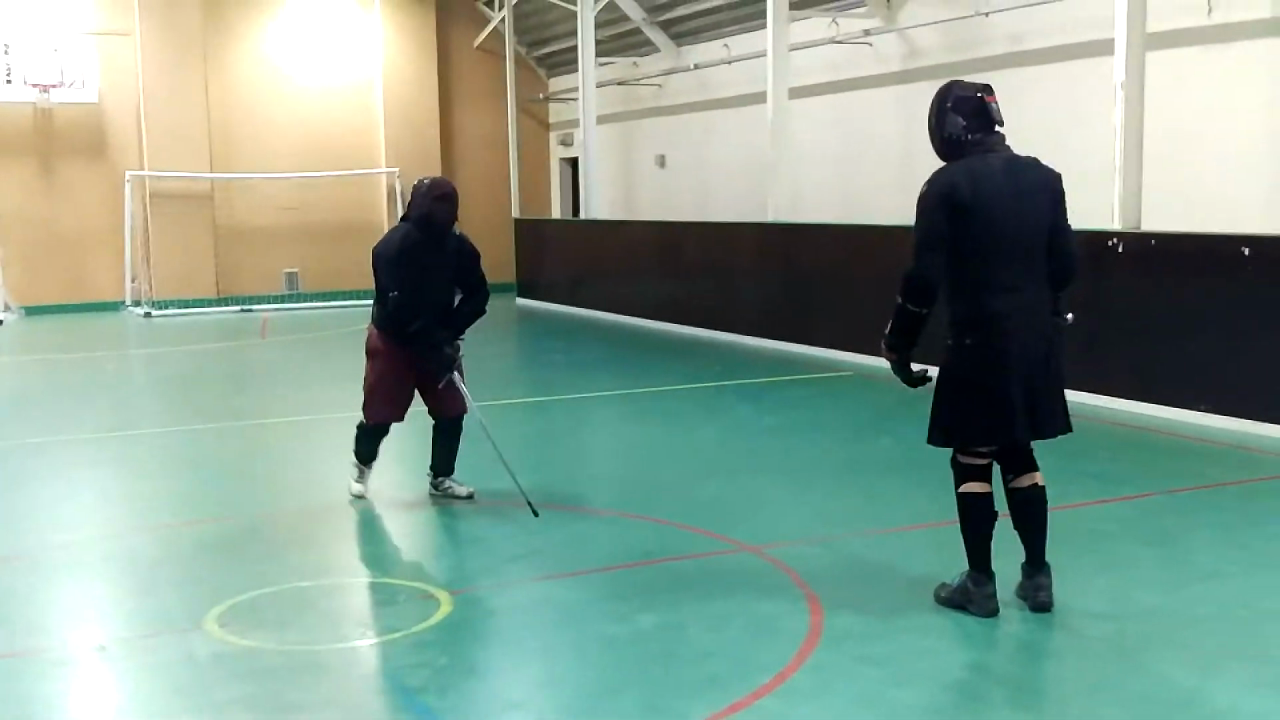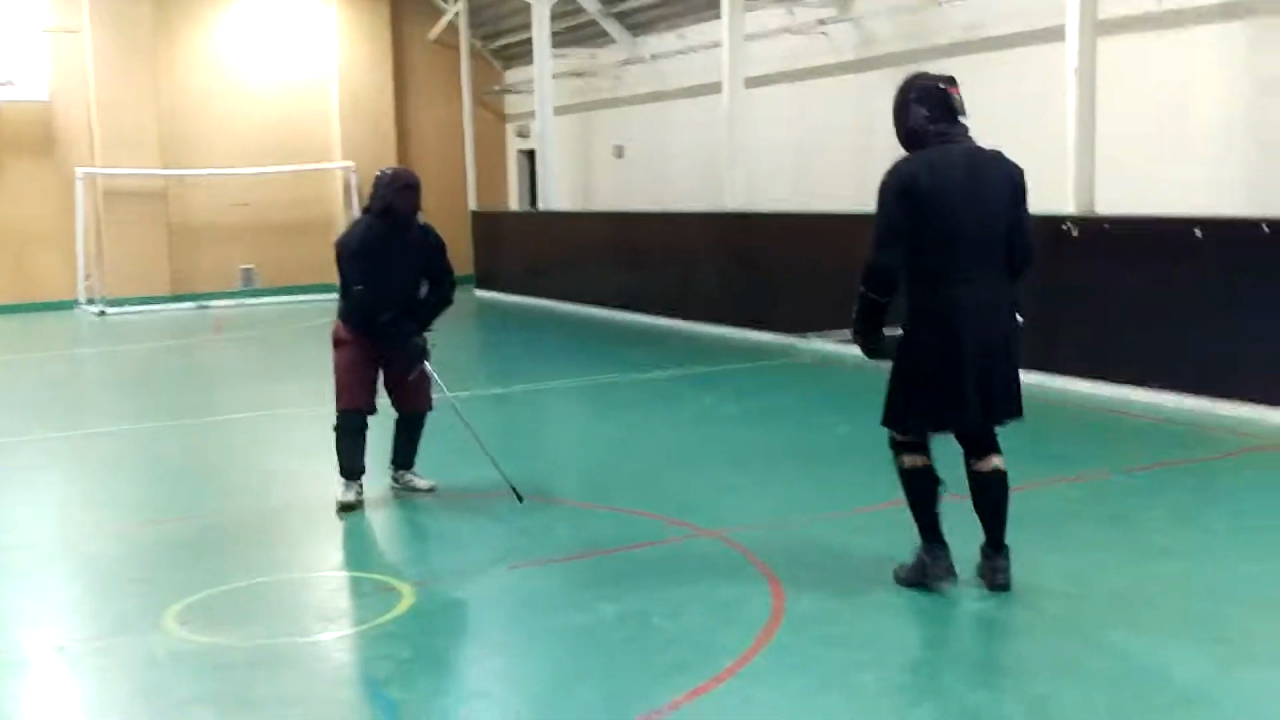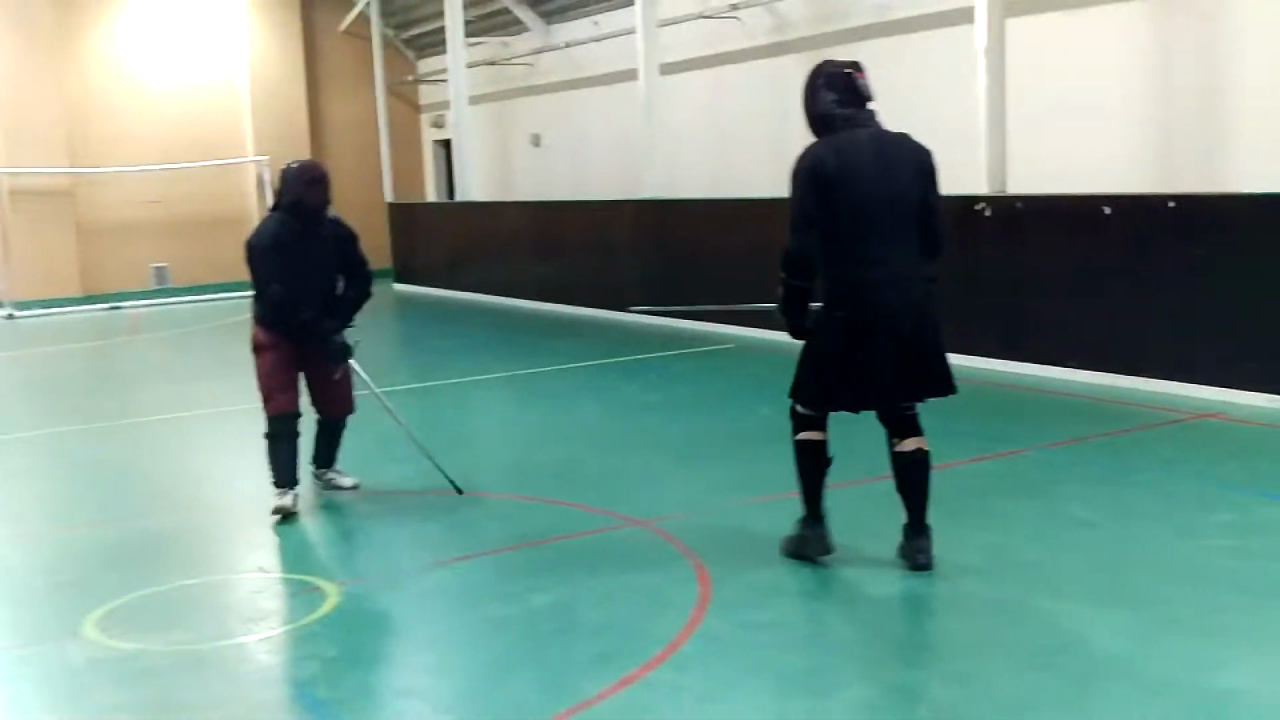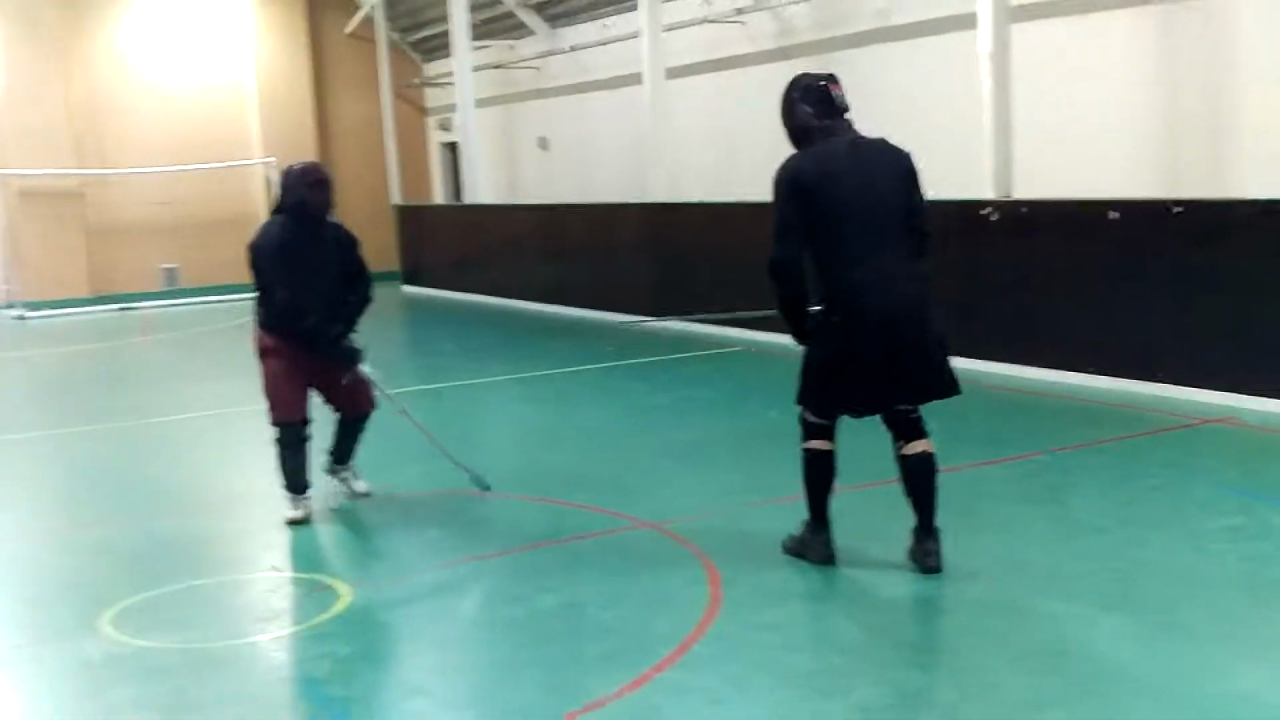
dt=0.2s
person 1, frame 1
left shoulder: (948, 184)
right shoulder: (1042, 178)
left elbow: (925, 276)
right elbow: (1063, 265)
left wrist: (898, 343)
left hip: (980, 340)
right hip: (1035, 338)
left knee: (972, 462)
right knee: (1020, 456)
left ankle: (980, 583)
right ankle: (1037, 574)
person 1, frame 2
left shoulder: (908, 175)
right shoulder: (1004, 170)
left elbow: (886, 263)
right elbow: (1020, 256)
left wrist: (867, 326)
left hip: (937, 328)
right hip: (993, 326)
left knee: (909, 438)
right knee: (981, 440)
left ankle: (934, 553)
right ankle: (996, 556)
person 1, frame 3
left shoulder: (819, 159)
right shoulder: (913, 153)
left elbow: (803, 247)
right elbow: (933, 237)
left wrist: (793, 308)
left hip: (853, 310)
right hip: (911, 306)
left knee: (807, 412)
right knee: (902, 420)
left ankle: (814, 526)
right ankle: (917, 536)
person 1, frame 4
left shoulder: (799, 170)
right shoulder: (893, 157)
left elbow: (786, 256)
right elbow: (920, 237)
left wrist: (795, 315)
left hip: (848, 313)
right hip: (905, 307)
left knee: (817, 422)
right knee: (907, 421)
left ankle: (817, 533)
right ankle: (926, 539)
person 2, frame 1
left shoulder: (459, 246)
right shoulder: (394, 245)
left elbow: (476, 296)
right elbow: (394, 303)
left wrist: (449, 334)
right wrist: (429, 342)
left hip: (438, 341)
right hip: (393, 341)
left knee: (452, 412)
right knee: (379, 414)
left ankle: (441, 477)
right ankle: (362, 468)
person 2, frame 2
left shoulder: (424, 237)
right shoulder: (358, 238)
left elbow: (443, 286)
right elbow: (360, 296)
left wrist: (416, 326)
right wrist: (396, 332)
left hip: (404, 334)
right hip: (359, 333)
left knee: (415, 407)
right knee: (352, 409)
left ankle: (402, 471)
right ankle: (351, 482)
person 2, frame 3
left shoulder: (335, 231)
right shoulder: (269, 236)
left elbow: (360, 281)
right elbow: (277, 297)
left wrist: (335, 322)
right wrist: (317, 331)
left hip: (323, 334)
right hip: (277, 335)
left knee: (337, 407)
right knee: (282, 414)
left ankle: (324, 468)
right ankle: (285, 489)
person 2, frame 4
left shoulder: (336, 235)
right shoulder: (272, 240)
left elbow: (359, 284)
right elbow: (284, 302)
left wrist: (340, 326)
right wrist: (326, 336)
left hip: (327, 338)
right hip: (284, 341)
left knee: (359, 404)
right knee: (290, 420)
left ankle: (340, 463)
right ankle: (298, 495)
